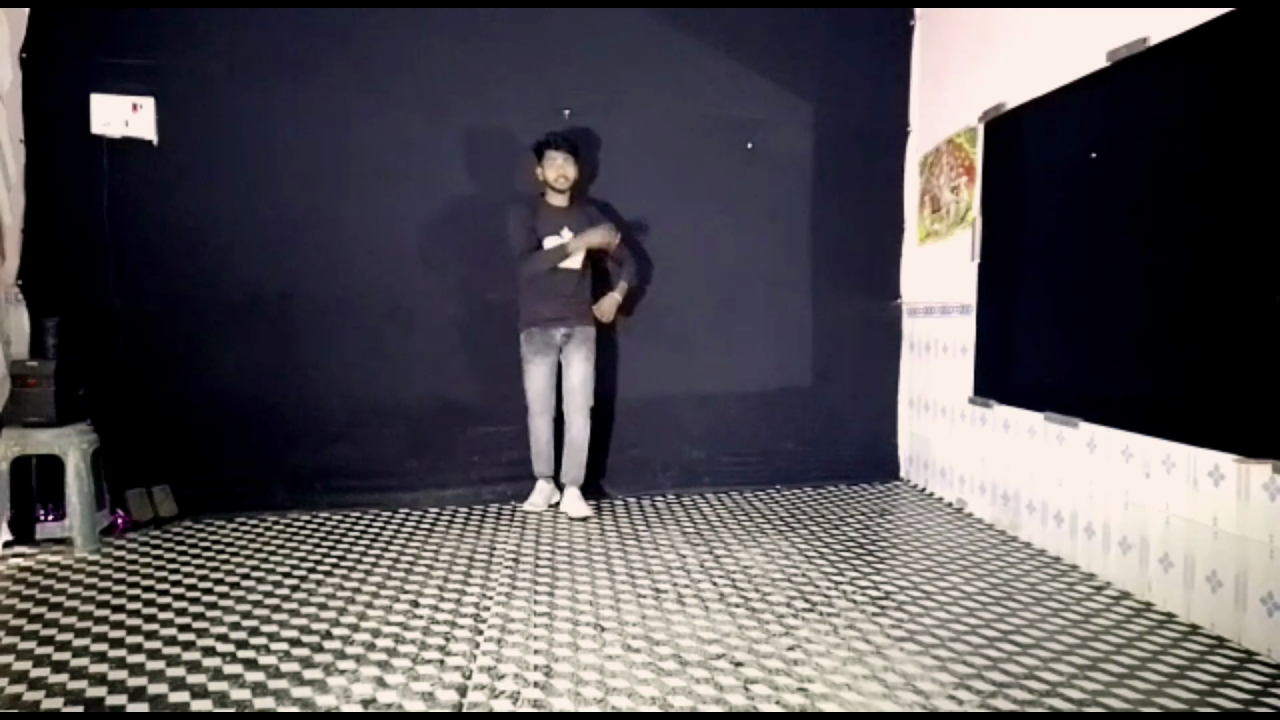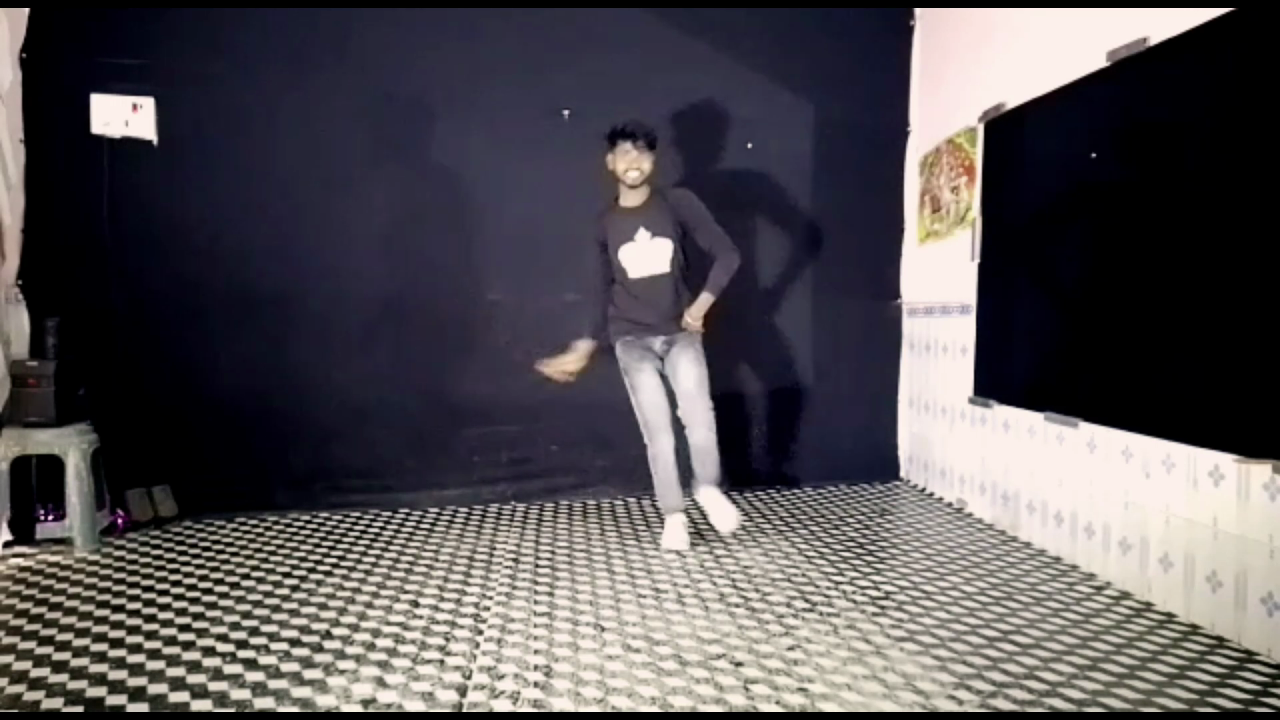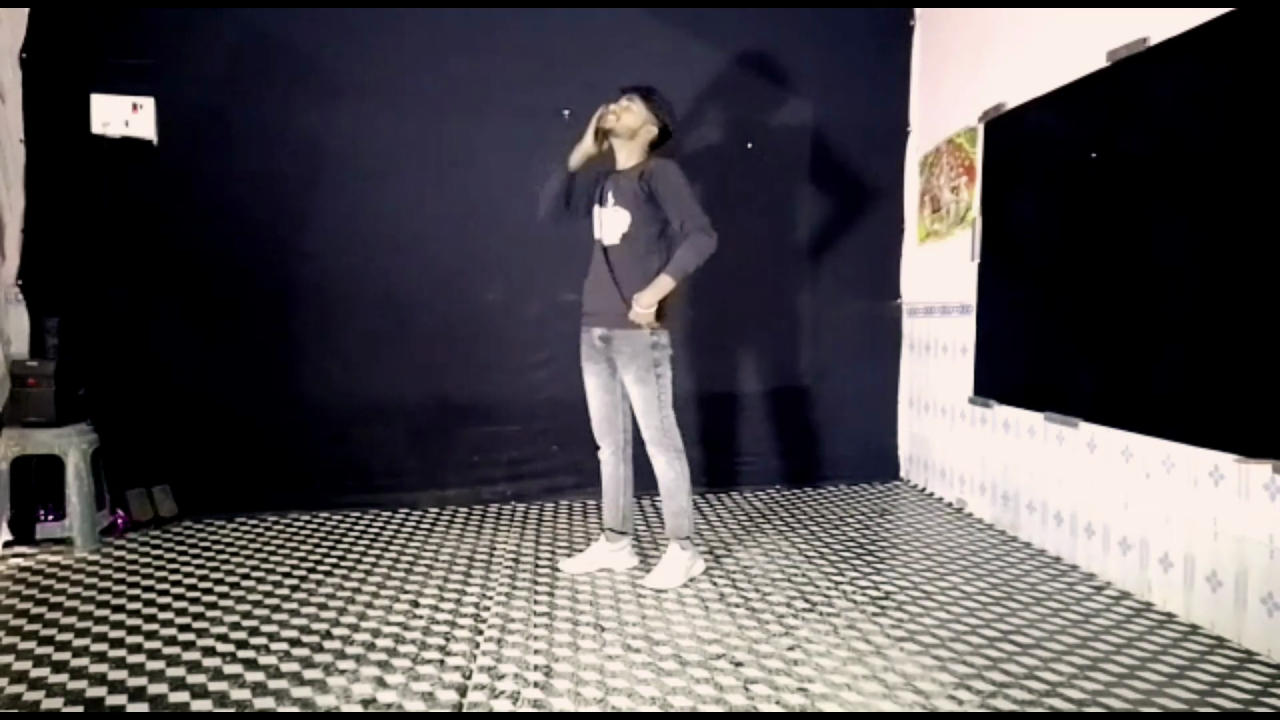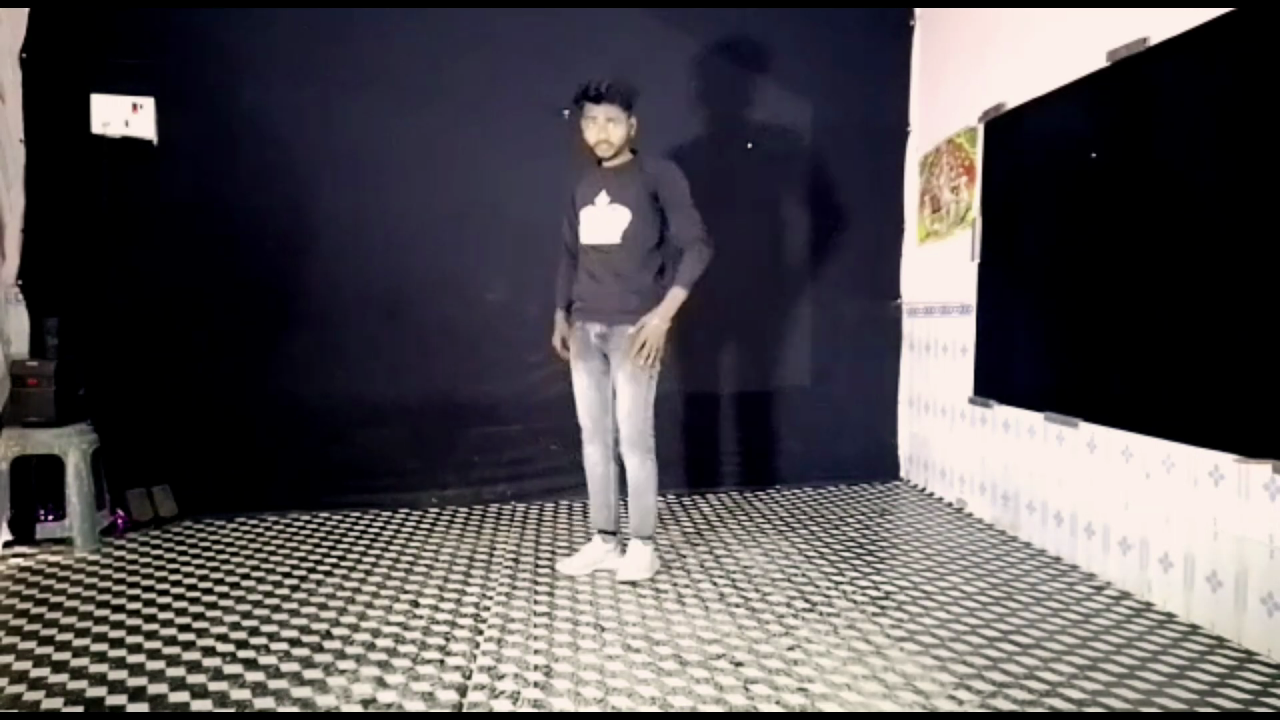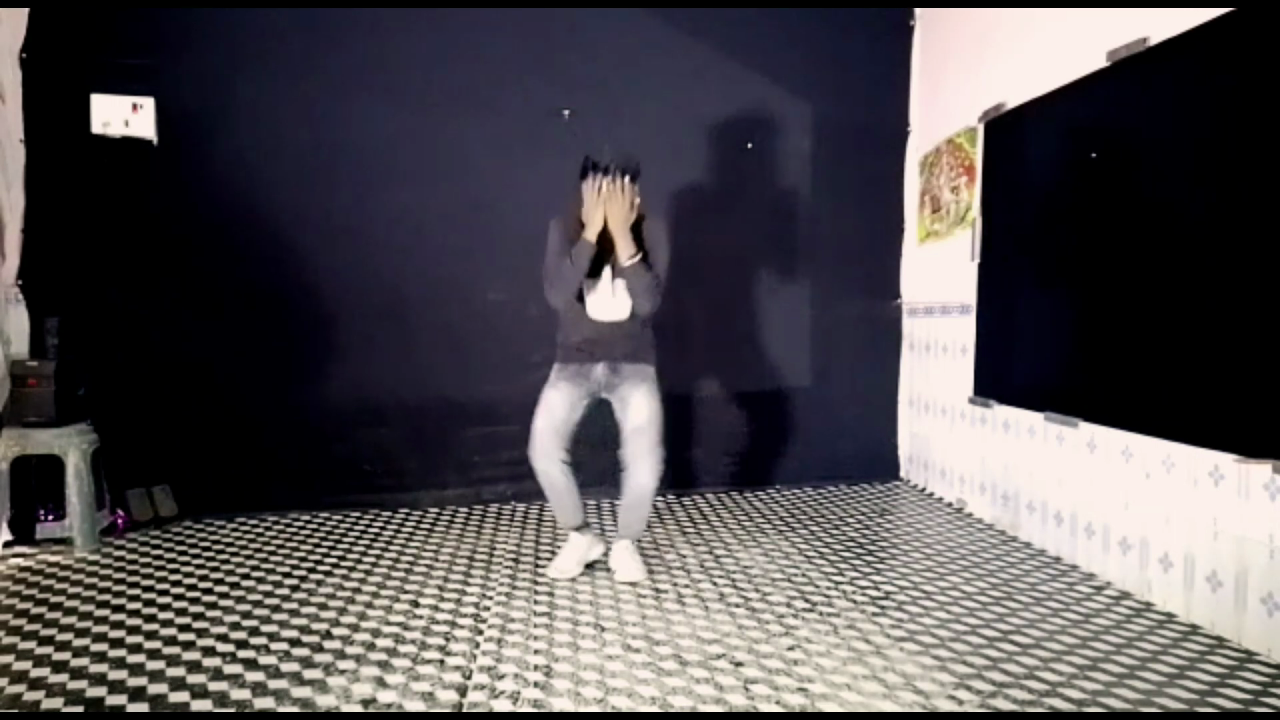
dt=1s
person 1, frame 1
left shoulder: (591, 214)
right shoulder: (524, 212)
left elbow: (624, 260)
right elbow: (527, 263)
left wrist: (617, 293)
right wrist: (579, 243)
left hip: (580, 326)
right hip: (537, 327)
left knee: (578, 408)
right knee: (540, 410)
left ankle: (572, 489)
right ankle: (545, 485)
person 1, frame 2
left shoulder: (678, 203)
right shoulder: (601, 225)
left elbow: (727, 253)
right elbow: (604, 297)
left wrist: (700, 304)
right wrist: (582, 348)
left hip: (680, 333)
right hip: (632, 338)
left knee: (699, 415)
right knee: (657, 425)
left ankle: (709, 487)
right ankle: (674, 514)
person 1, frame 3
left shoulder: (659, 174)
right shoulder: (600, 180)
left elbow: (700, 237)
left wrist: (654, 293)
right wrist: (581, 158)
left hip: (637, 331)
right hip: (594, 328)
left knee: (659, 438)
right knee: (609, 440)
left ankle: (682, 549)
right ankle: (615, 542)
person 1, frame 4
left shoulder: (658, 175)
right shoulder: (583, 187)
left elbow: (696, 245)
left wrist: (665, 312)
right wrist: (561, 315)
left hip: (634, 327)
right hip: (585, 327)
left knee: (633, 438)
right knee: (594, 438)
left ankle: (643, 544)
right ankle: (604, 541)
person 1, frame 5
left shoulder: (649, 234)
right shoulder: (566, 229)
left elbow: (647, 304)
right elbow: (561, 298)
left wrist: (621, 236)
right wrist: (593, 232)
left hip: (632, 365)
right hip: (574, 364)
left knee: (643, 456)
right knee: (544, 450)
left ankle: (626, 544)
right ankle: (581, 537)
